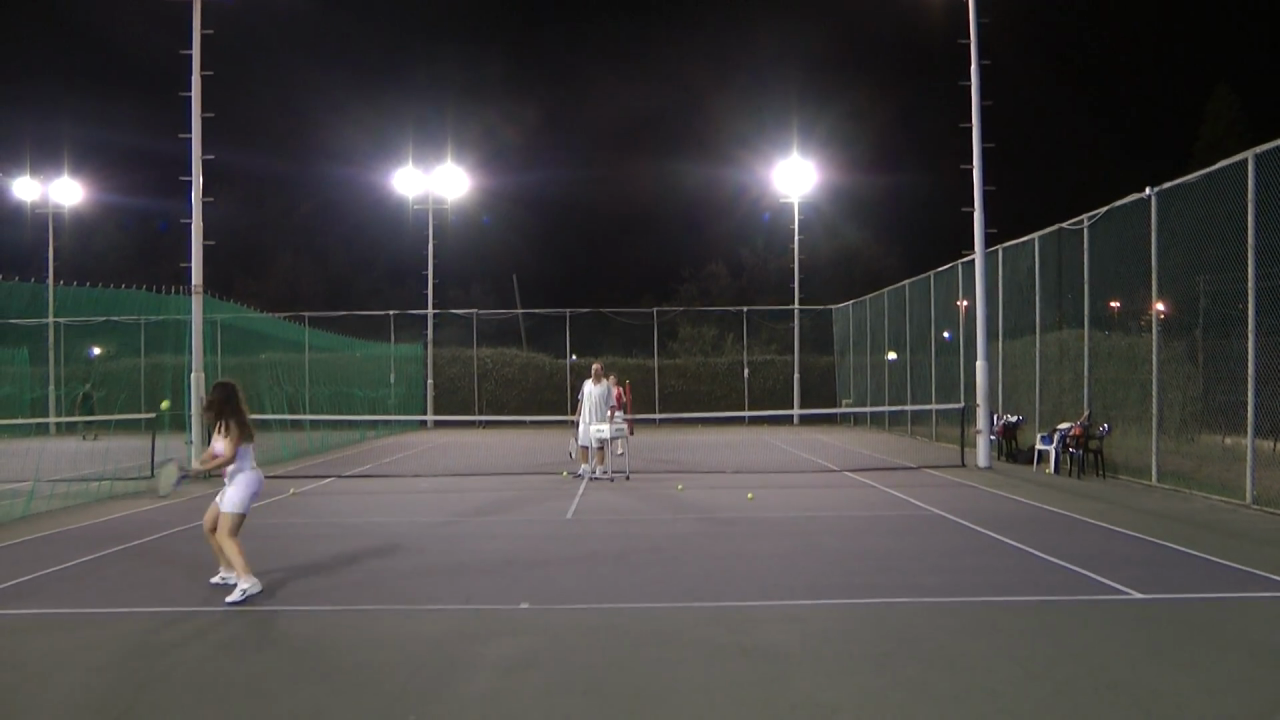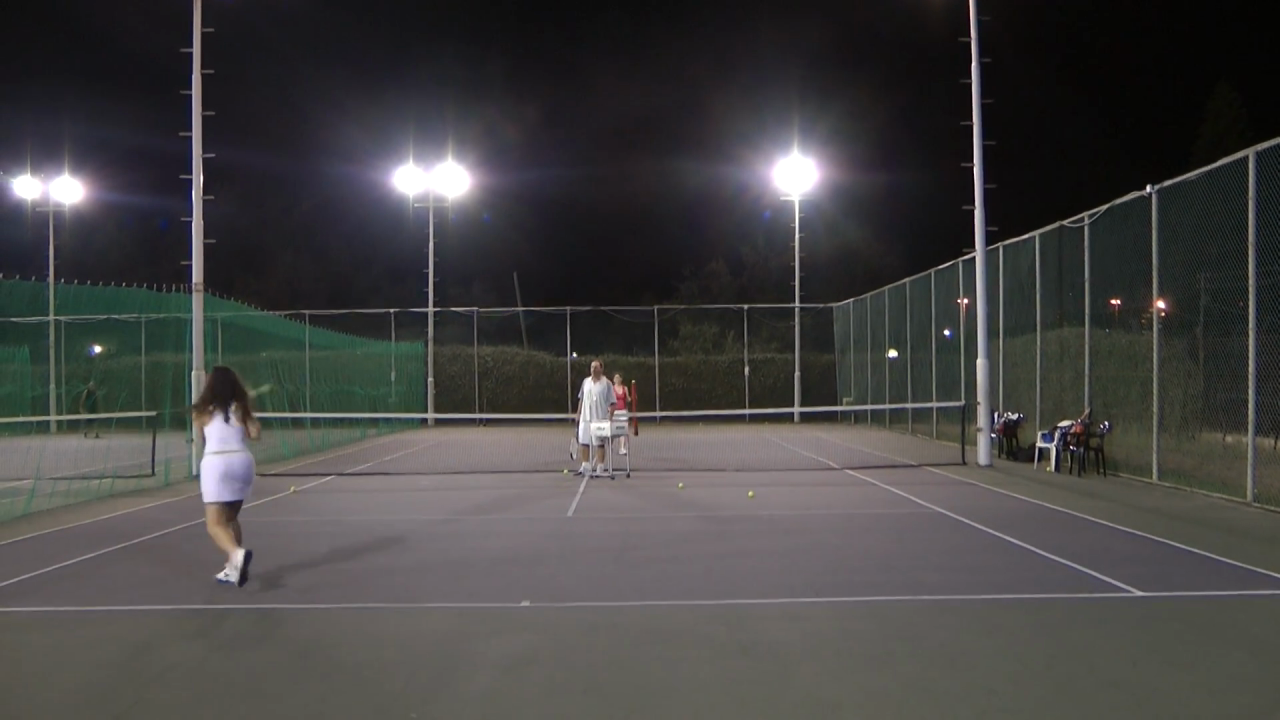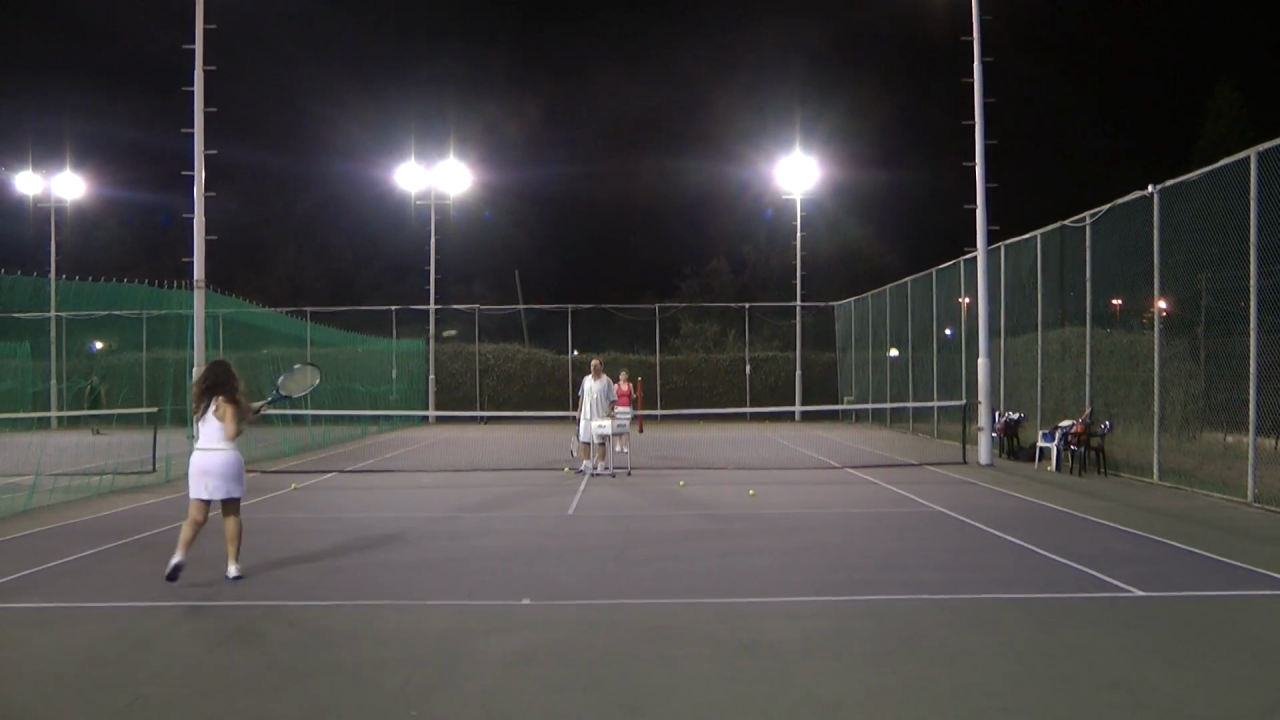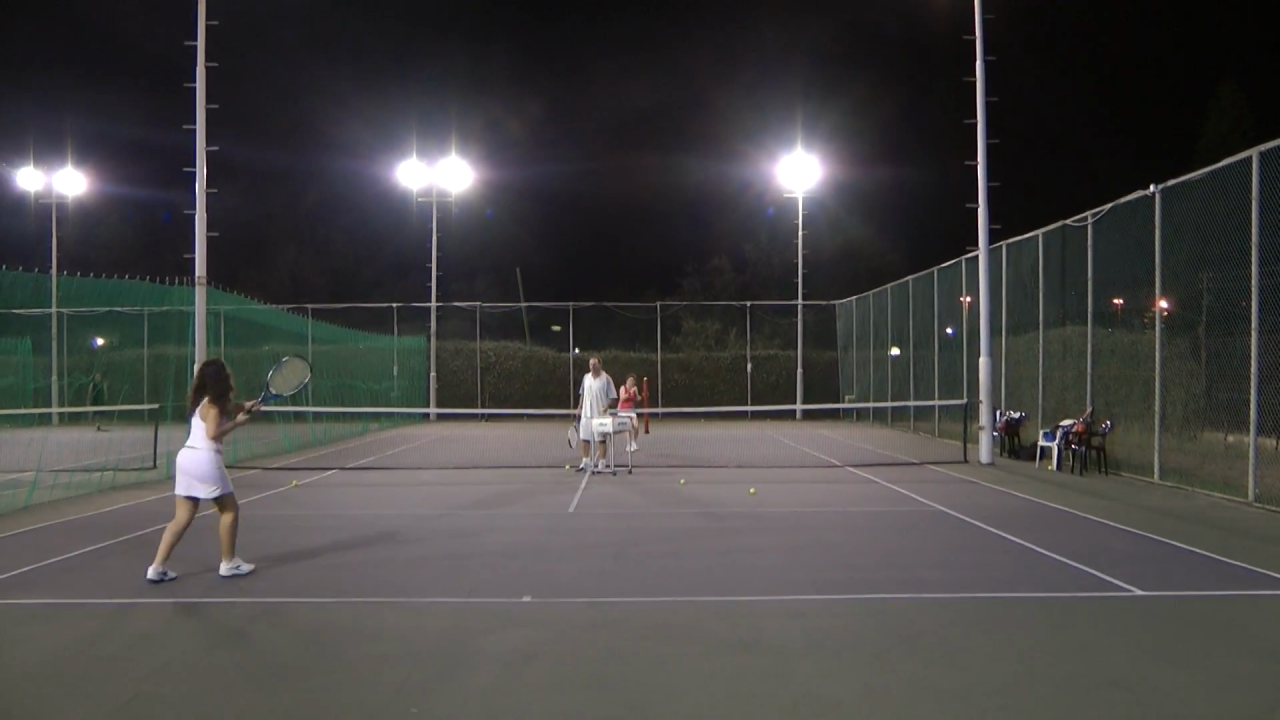
dt=0.2s
person 1, frame 1
left shoulder: (233, 425)
right shoulder: (221, 424)
left elbow: (229, 457)
right elbow: (211, 454)
left wrist: (203, 468)
right wrist: (203, 460)
left hip: (244, 481)
right hip: (236, 482)
left knee: (225, 534)
right knee: (210, 525)
left ankle: (247, 582)
right ankle: (229, 572)
person 1, frame 2
left shoulder: (204, 409)
right shoulder: (240, 407)
right elbow: (254, 435)
left hip: (216, 465)
right hip: (242, 461)
left knee: (214, 524)
right knee: (229, 518)
left ankle: (238, 555)
right ankle: (234, 568)
person 1, frame 3
left shoulder: (201, 402)
right shoulder: (227, 403)
right elbow: (232, 432)
left wrist: (248, 409)
right wrist: (246, 416)
left hip: (201, 460)
right hip: (227, 460)
left knee: (195, 518)
right knee: (232, 515)
left ankle: (179, 556)
right ankle: (233, 565)
person 1, frame 4
left shoulder: (202, 401)
right shoulder: (213, 404)
left elbow: (227, 410)
right elbow: (213, 434)
left wrist: (243, 408)
right wrist: (236, 423)
left hip: (186, 458)
right hip: (205, 461)
left knee: (182, 519)
right knee: (230, 510)
left ankle: (157, 568)
right ankle: (229, 563)
